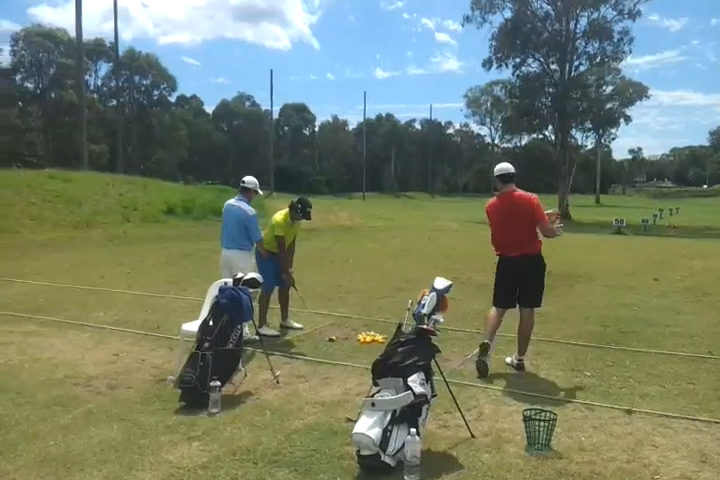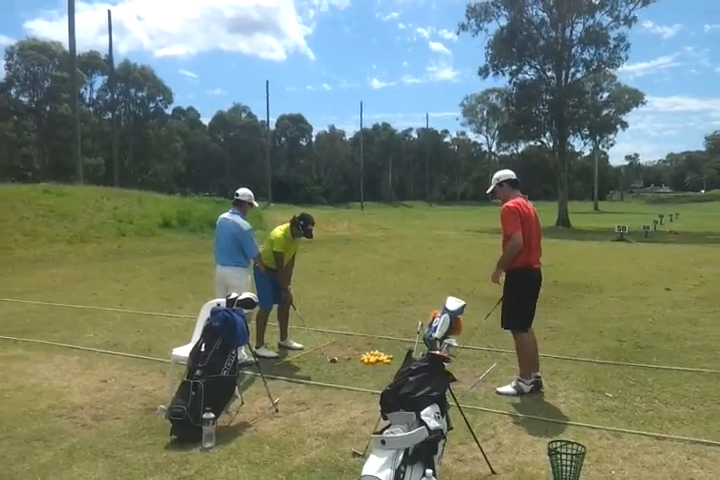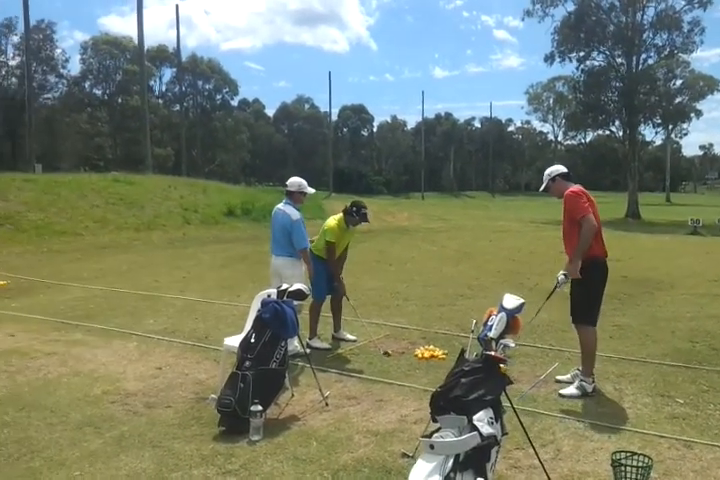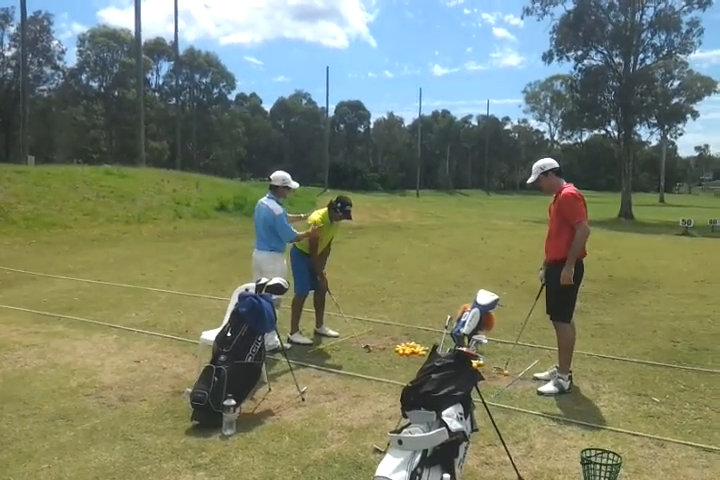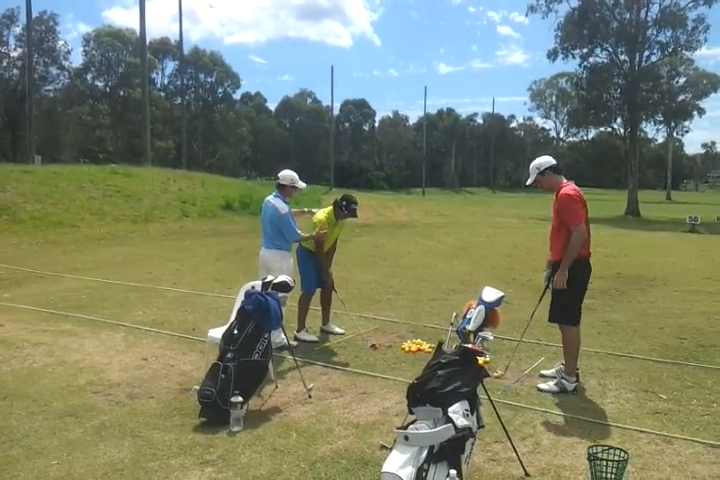
dt=1s
person 1, frame 1
left shoulder: (491, 206)
right shoulder: (530, 200)
right elbow: (546, 231)
left wrist: (543, 214)
right wrist: (556, 228)
left hip: (506, 262)
right hip: (532, 261)
left knee: (499, 306)
right knee: (527, 310)
left ankle: (486, 343)
right ankle: (519, 358)
person 1, frame 2
left shoulder: (510, 208)
right shoulder: (529, 206)
left elbow: (515, 243)
left wrist: (498, 269)
left hip: (520, 274)
right hip: (532, 271)
left knee: (518, 329)
right knee: (525, 327)
left ankle: (525, 382)
right ankle: (534, 375)
person 1, frame 3
left shoulder: (573, 194)
right shoulder: (576, 196)
left elbow: (590, 225)
left wrist: (575, 261)
right wrist: (567, 269)
left hip: (590, 267)
right hip: (586, 266)
left knee: (585, 323)
right knee: (582, 322)
left ankle: (587, 381)
right ankle: (584, 371)
person 1, frame 4
left shoulder: (569, 195)
right shoulder: (557, 198)
left elbow: (583, 230)
left wrist: (569, 266)
right wrist: (546, 266)
left hip: (566, 268)
right hip: (556, 266)
left knee: (562, 320)
right knee: (562, 320)
left ankle: (563, 378)
right ankle: (561, 369)
person 1, frame 5
left shoulder: (567, 195)
right shoulder: (563, 194)
left elbow: (580, 234)
left wrist: (563, 270)
right wrist: (551, 266)
left hip: (573, 268)
right hip: (567, 266)
left knee: (567, 322)
right knee: (568, 321)
left ankle: (569, 379)
right ankle: (569, 367)
person 2, frame 1
left shoulder: (227, 205)
right shoulder: (249, 211)
right elbow: (257, 239)
left hip: (226, 253)
right hip: (242, 256)
right ankle: (242, 332)
person 2, frame 2
left shoulder: (221, 219)
right shoulder: (243, 226)
right elbow: (254, 255)
right wrist: (262, 267)
left hip: (220, 270)
right hip: (237, 273)
right ankle: (238, 354)
person 2, frame 3
left shoulder: (277, 209)
right shoulder: (295, 216)
right elbow: (301, 248)
left wrist: (309, 240)
right wrist: (309, 265)
left hip: (275, 260)
right hip: (291, 264)
right ankle: (290, 346)
person 2, frame 4
left shoulder: (261, 203)
right shoulder: (276, 209)
right elbow: (291, 237)
left wrist: (303, 217)
right wrist: (310, 234)
left hip: (259, 254)
right hip: (273, 258)
right ankle: (270, 342)
person 2, frame 5
left shoulder: (268, 201)
right shoulder: (282, 208)
right elbow: (294, 237)
left wrist: (306, 211)
right wrist: (314, 235)
left hip: (266, 253)
right hip: (279, 256)
right knee: (279, 298)
right ankle: (276, 339)
person 3, frame 1
left shoulder: (296, 220)
right shoulder: (279, 220)
left elbow: (292, 244)
right elbow: (282, 249)
left wrist: (290, 267)
right wrist: (287, 273)
left hip: (278, 254)
right hip: (266, 253)
left knee: (285, 285)
right knee: (268, 288)
left ankle: (285, 320)
right ankle: (262, 326)
person 3, frame 2
left shoulder: (297, 235)
right shoulder: (279, 235)
left elbow: (291, 260)
right elbow: (279, 266)
left wrist: (288, 284)
right wrist: (286, 291)
left hip: (276, 270)
right hip: (264, 269)
left knee: (285, 303)
right knee: (266, 307)
left ankle: (284, 339)
right ankle: (259, 346)
person 3, frame 3
left shoulder: (351, 225)
right shoulder: (332, 226)
left elbow: (344, 250)
right elbow: (330, 256)
left wrist: (339, 274)
right wrist: (338, 280)
left hip: (330, 260)
right hip: (318, 259)
left knee: (338, 294)
right knee: (319, 297)
left ankle: (337, 331)
right ankle: (312, 338)
person 3, frame 4
left shoulder: (335, 220)
right shoulder: (317, 220)
left elbow: (327, 245)
right elbow: (313, 250)
left wrist: (322, 269)
right wrist: (320, 274)
left hip: (314, 255)
right hip: (301, 254)
left knee: (321, 289)
right knee: (302, 292)
left ankle: (319, 326)
right ankle: (294, 333)
person 3, frame 5
left shoulder: (340, 219)
right shoulder: (322, 218)
left elbow: (333, 244)
right elbow: (319, 248)
left wrist: (328, 268)
right wrist: (326, 272)
left hip: (320, 253)
right hip: (307, 253)
left knee: (327, 287)
right knee: (309, 290)
left ankle: (326, 324)
right ankle: (300, 330)
